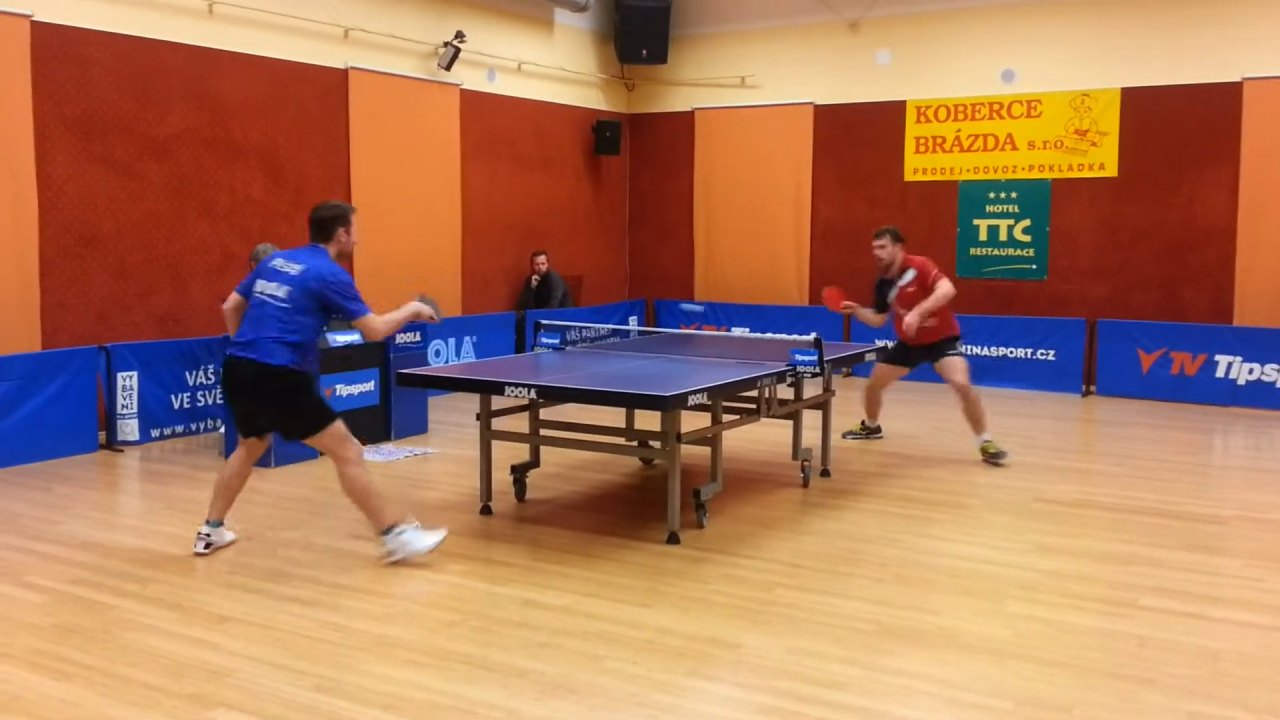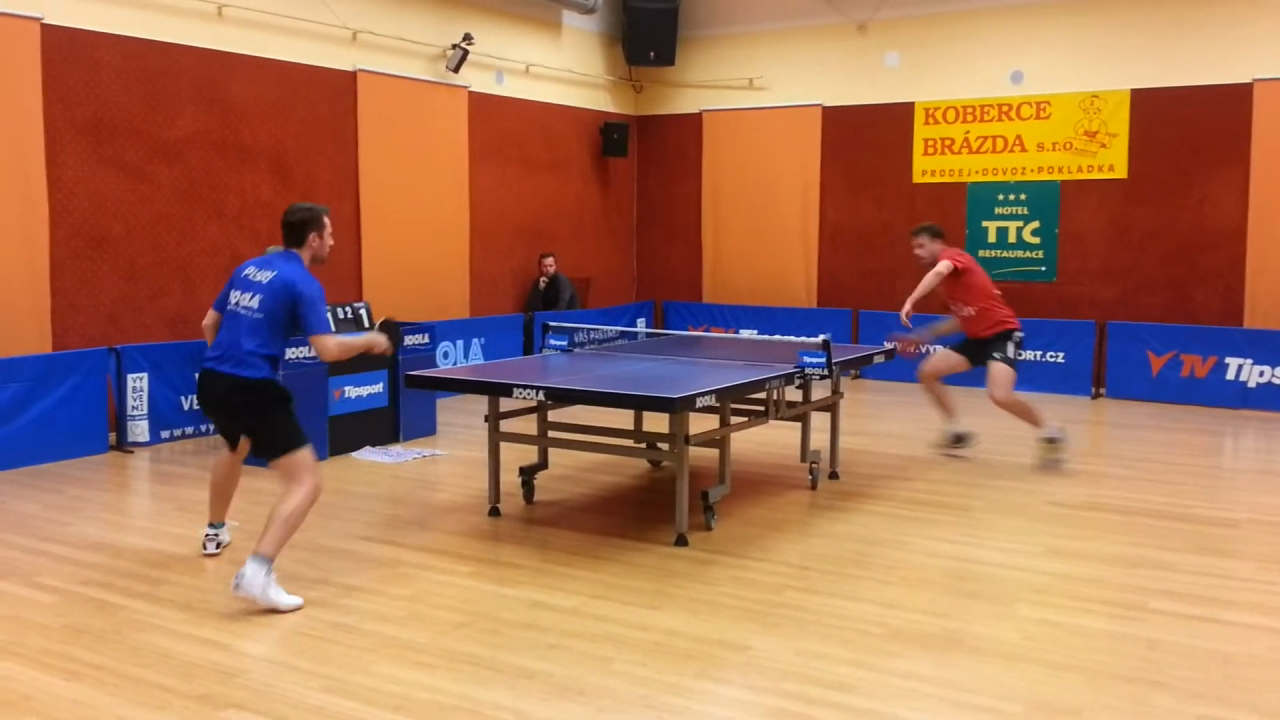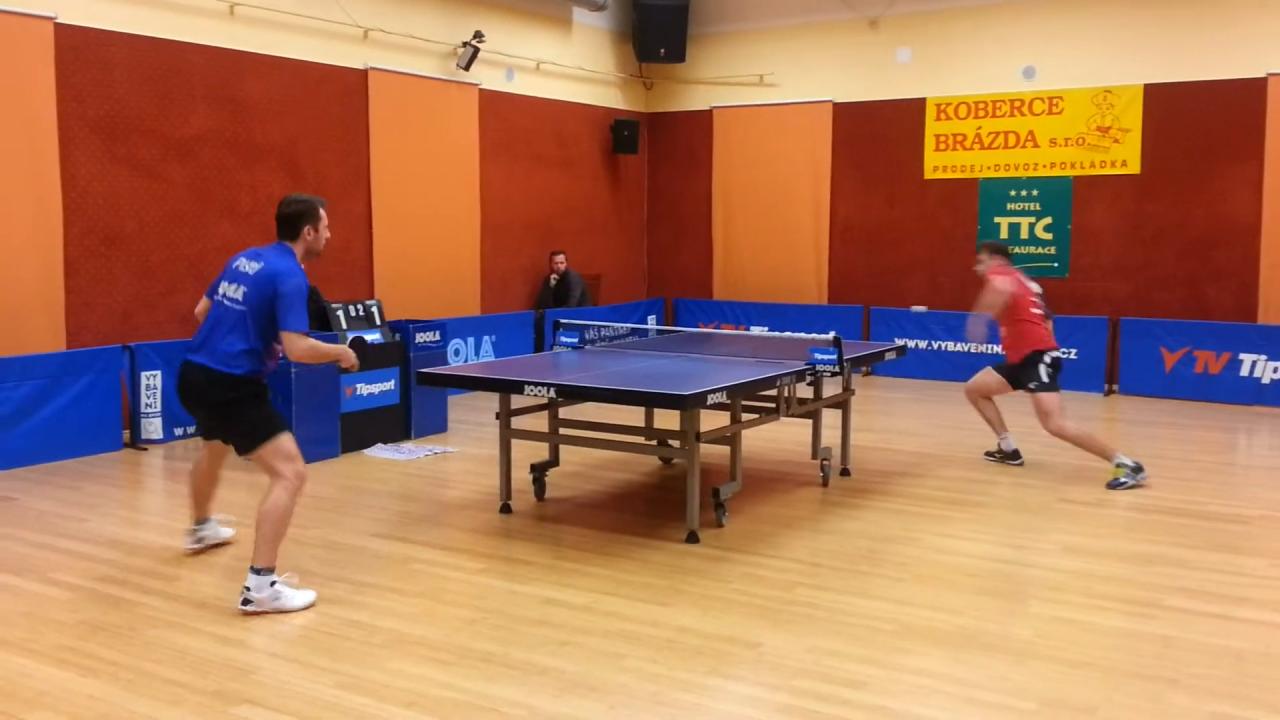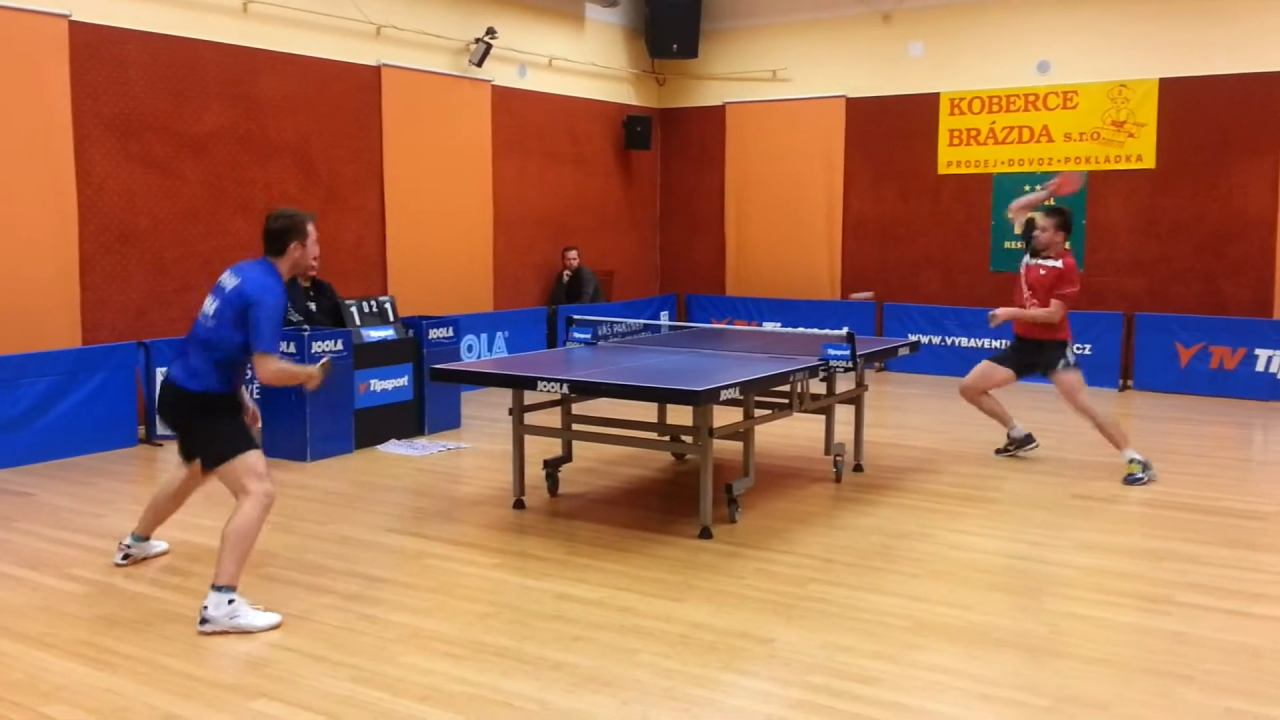
dt=0.2s
person 1, frame 1
left shoulder: (273, 261)
right shoulder: (330, 274)
left elbow: (230, 308)
right elbow: (374, 329)
right wrist: (412, 310)
left hip: (237, 370)
right hip: (278, 376)
left knee: (250, 447)
right knee: (347, 454)
left ankle: (210, 532)
right ankle: (396, 534)
person 1, frame 2
left shoulder: (248, 268)
right shoulder: (303, 283)
left elbow: (210, 324)
right elbow: (328, 349)
right wrist: (370, 341)
left hip: (212, 383)
right hip: (251, 390)
left knee: (237, 448)
right knee: (306, 481)
left ankle: (215, 532)
right ankle: (255, 573)
person 1, frame 3
left shoulder: (244, 259)
right shoulder: (288, 277)
left elbow: (202, 311)
right elbow: (296, 349)
right wrist: (342, 354)
left hip: (196, 376)
right hip: (229, 385)
left knee: (214, 447)
right knee: (290, 475)
left ankle: (201, 527)
right ankle: (260, 585)
person 1, frame 4
left shoulder: (243, 273)
right shoulder: (268, 292)
right elbow: (268, 369)
left wrist: (241, 396)
right wrist: (307, 374)
left hip: (184, 391)
right hip: (200, 402)
left knee: (199, 471)
right knee: (258, 492)
left ankle: (135, 544)
right ankle: (221, 602)
person 2, frame 1
left shoulder: (920, 266)
right shoulder: (883, 284)
left elbow: (948, 290)
right elbow: (878, 320)
left wrist: (916, 312)
right wrist: (857, 310)
left hip: (944, 339)
right hip: (910, 345)
left knee: (960, 383)
right knee: (873, 385)
left ankle: (985, 442)
right ankle: (870, 425)
person 2, frame 2
left shoulder: (953, 256)
right shoulder: (945, 268)
left elbow: (939, 270)
left wrist: (909, 301)
right wrist: (923, 336)
left hip: (1002, 335)
right hip: (978, 337)
left knee: (1000, 395)
right knee: (927, 372)
left ankle: (1048, 433)
right ankle: (955, 431)
person 2, frame 3
left shoulder: (1000, 274)
right shoulder: (1024, 282)
left elbow: (1003, 288)
left wrist: (981, 316)
left hip: (1037, 357)
right hip: (1021, 359)
left knee: (1054, 424)
right knee: (973, 390)
left ankle: (1126, 465)
right ankle: (1008, 448)
person 2, frame 4
left shoulder: (1066, 268)
right shoulder: (1039, 245)
left elbow: (1055, 315)
right elbow: (1015, 209)
left wrist: (1012, 313)
right wrist: (1047, 192)
left hip: (1053, 345)
right hip: (1023, 344)
left knee: (1080, 403)
right knee: (969, 388)
left ankle: (1135, 459)
right ankle: (1019, 436)
